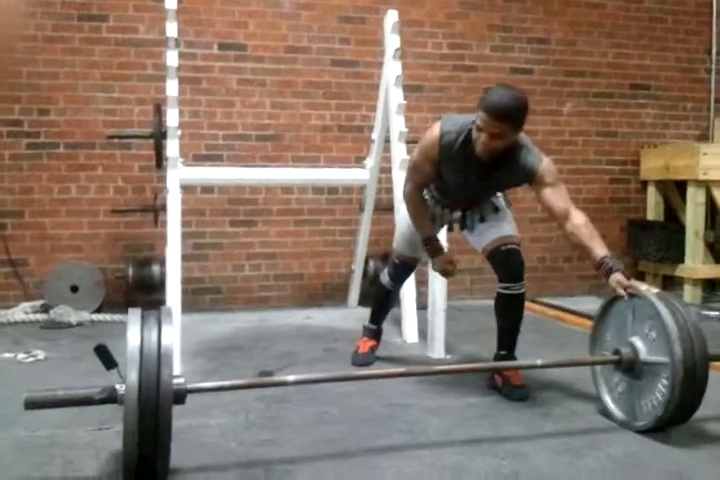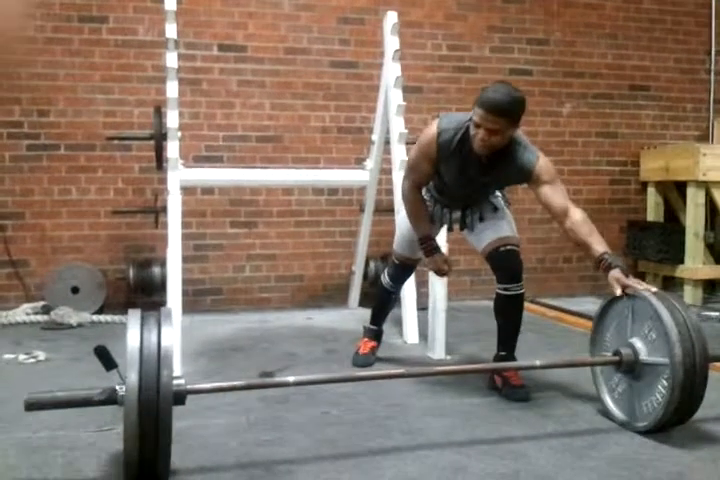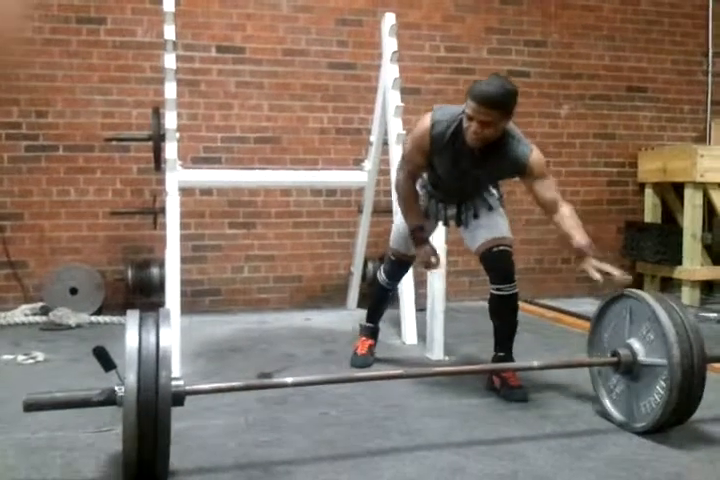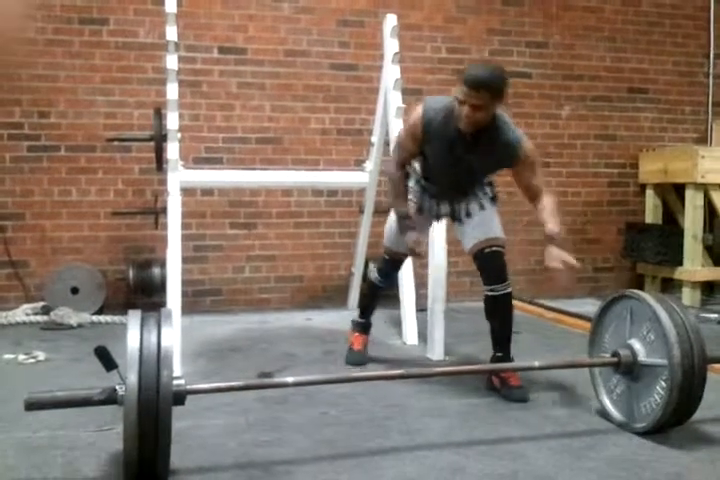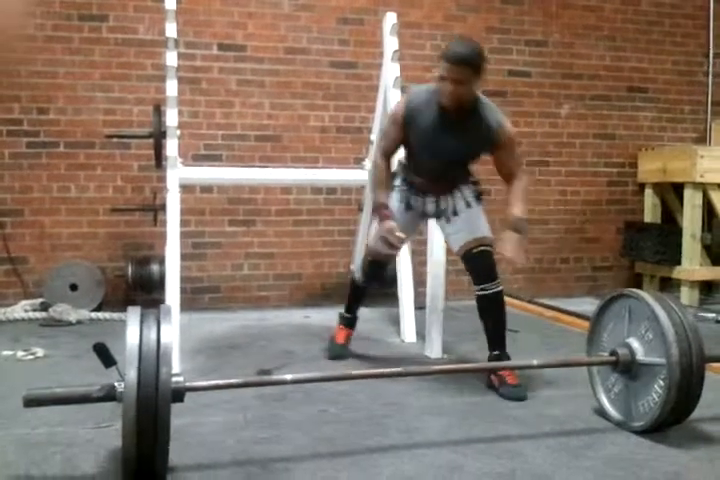
dt=0.1s
person 1, frame 1
left shoulder: (532, 164)
right shoulder: (440, 136)
left elbow: (569, 215)
right elbow: (413, 188)
left wrist: (611, 266)
right wrist: (433, 249)
left hip: (484, 204)
right hip: (432, 199)
left knee: (511, 268)
right knee: (401, 264)
left ankle: (504, 363)
right ankle: (371, 333)
person 1, frame 2
left shoulder: (530, 161)
right shoulder: (439, 134)
left elbow: (568, 213)
right elbow: (411, 187)
left wrist: (610, 262)
right wrist: (429, 247)
left hip: (483, 204)
right hip: (431, 198)
left knee: (510, 268)
right knee: (401, 264)
left ankle: (504, 363)
right ankle: (372, 334)
person 1, frame 3
left shoulder: (522, 154)
right shoulder: (432, 128)
left elbow: (557, 206)
right elbow: (404, 178)
left wrist: (585, 252)
right wrist: (418, 235)
left hip: (479, 200)
right hip: (427, 193)
left knee: (501, 269)
right knee: (397, 260)
left ankle: (502, 365)
right ankle: (369, 332)
person 1, frame 4
left shoulder: (513, 142)
right shoulder: (425, 116)
left elbow: (539, 193)
right elbow: (398, 166)
left wrist: (553, 241)
right wrist: (406, 222)
left hip: (472, 196)
right hip: (423, 190)
left knee: (494, 267)
right knee: (391, 259)
left ankle: (501, 363)
right ankle: (361, 327)
person 1, frame 5
left shoulder: (496, 125)
right shoulder: (410, 105)
left elbow: (514, 177)
right elbow: (382, 156)
left wrist: (515, 227)
right wrist: (383, 213)
left hip: (457, 193)
right hip: (409, 189)
left knee: (484, 267)
right knee: (375, 260)
left ankle: (498, 363)
right ankle: (346, 323)
